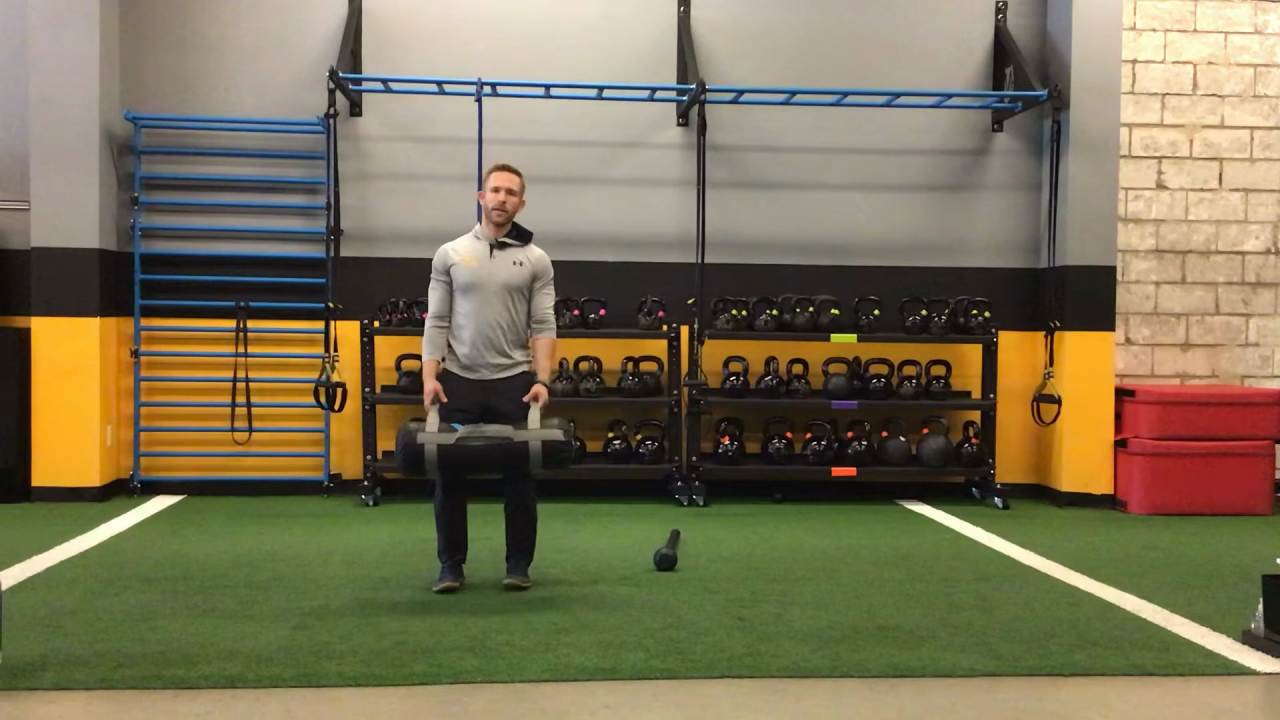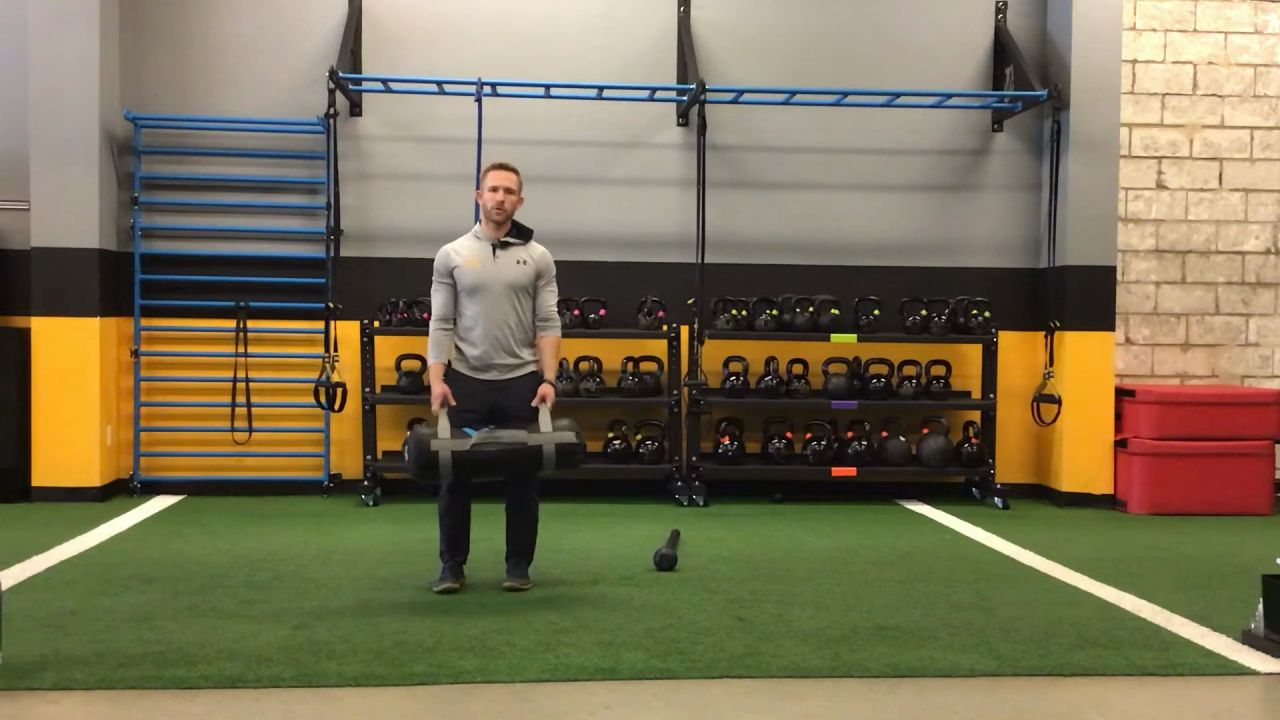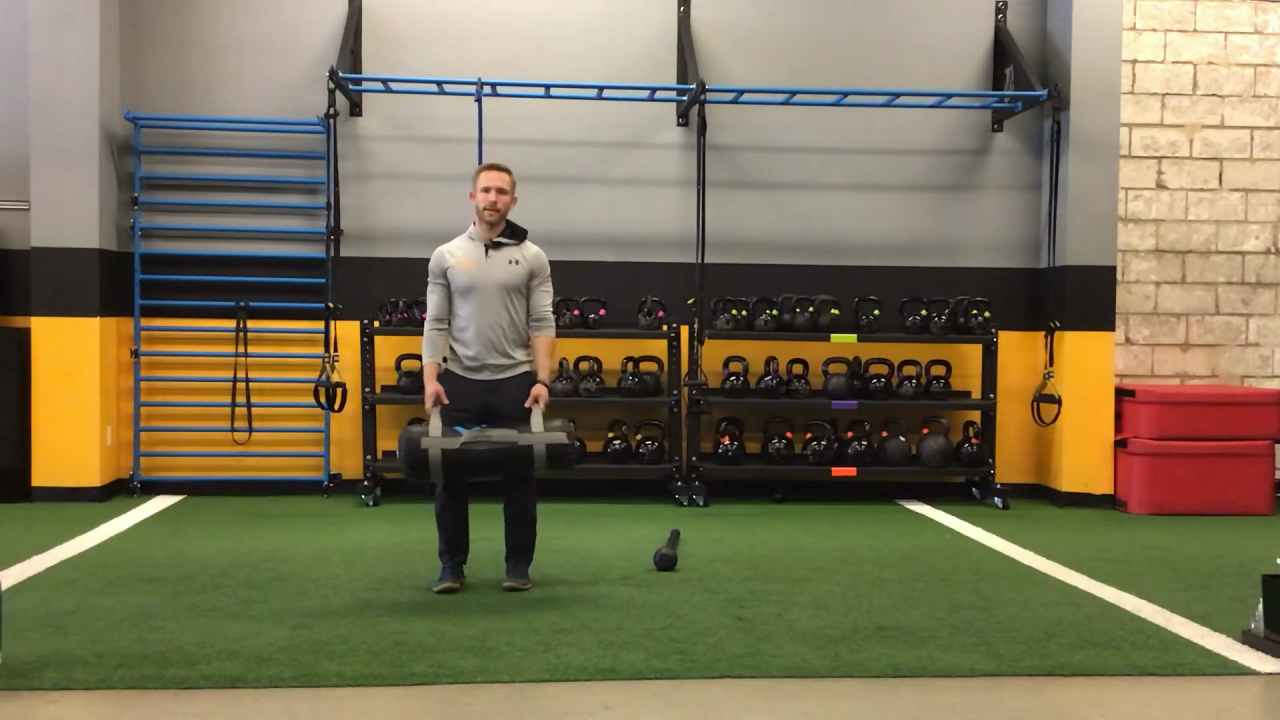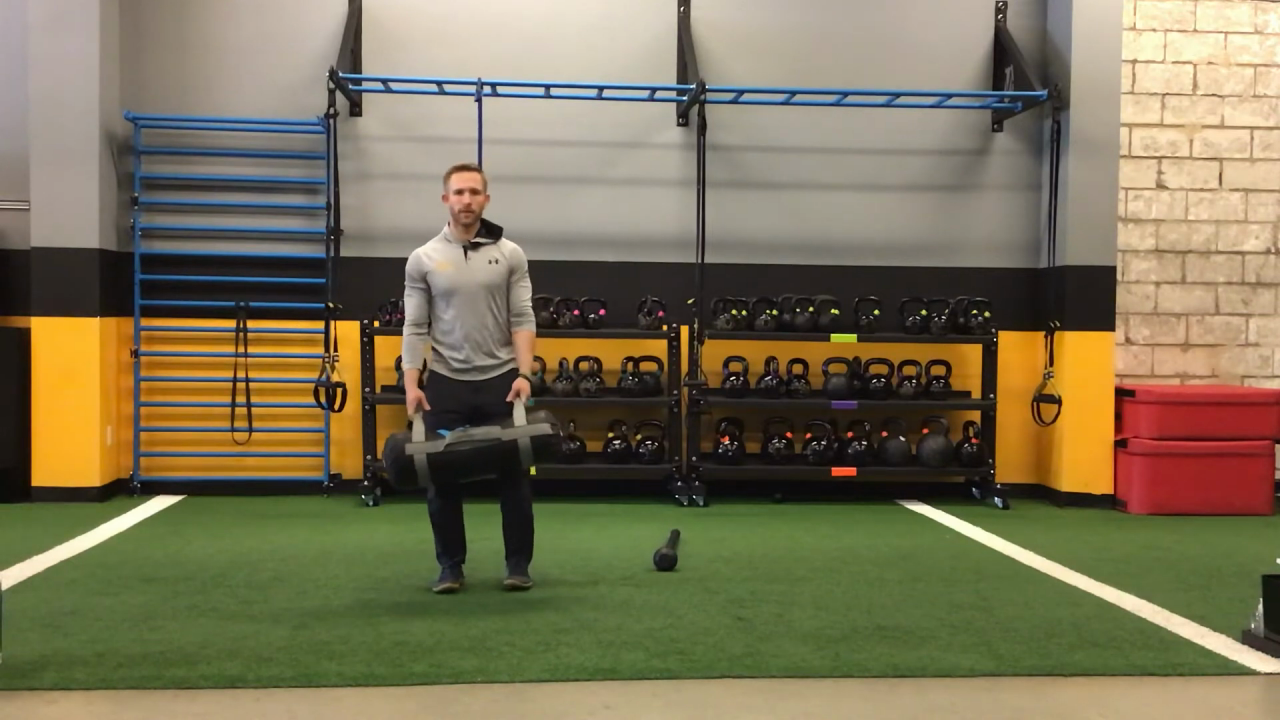
dt=0.7s
person 1, frame 1
left shoulder: (536, 260)
right shoulder: (450, 254)
left elbow: (543, 326)
right elbow: (437, 321)
left wrist: (541, 380)
right wrist: (430, 376)
left hip: (513, 383)
right hip: (458, 382)
left knee: (519, 477)
right knee: (449, 476)
left ankle: (518, 563)
right ankle: (451, 565)
person 1, frame 2
left shoulder: (537, 257)
right shoulder: (451, 255)
left elbow: (547, 324)
right elbow: (441, 324)
left wrist: (548, 379)
right wrist: (437, 379)
left hip: (520, 383)
right hip: (466, 382)
left knee: (522, 478)
right knee: (455, 477)
left ankle: (518, 564)
right ankle: (452, 565)
person 1, frame 3
left shoulder: (532, 258)
right shoulder: (446, 256)
left elbow: (542, 325)
right elbow: (436, 324)
left wrist: (542, 380)
right wrist: (431, 378)
left hip: (514, 383)
right hip: (460, 382)
left knee: (519, 478)
right knee: (451, 477)
left ankle: (518, 565)
right ankle: (452, 565)
person 1, frame 4
left shoulder: (510, 254)
right shoulder: (423, 259)
left elbow: (522, 319)
right elbow: (415, 328)
left wrist: (524, 373)
right wrist: (411, 384)
left hip: (500, 381)
right hip: (447, 383)
left knee: (513, 476)
right knee: (442, 479)
left ankle: (518, 563)
right ankle: (451, 565)
